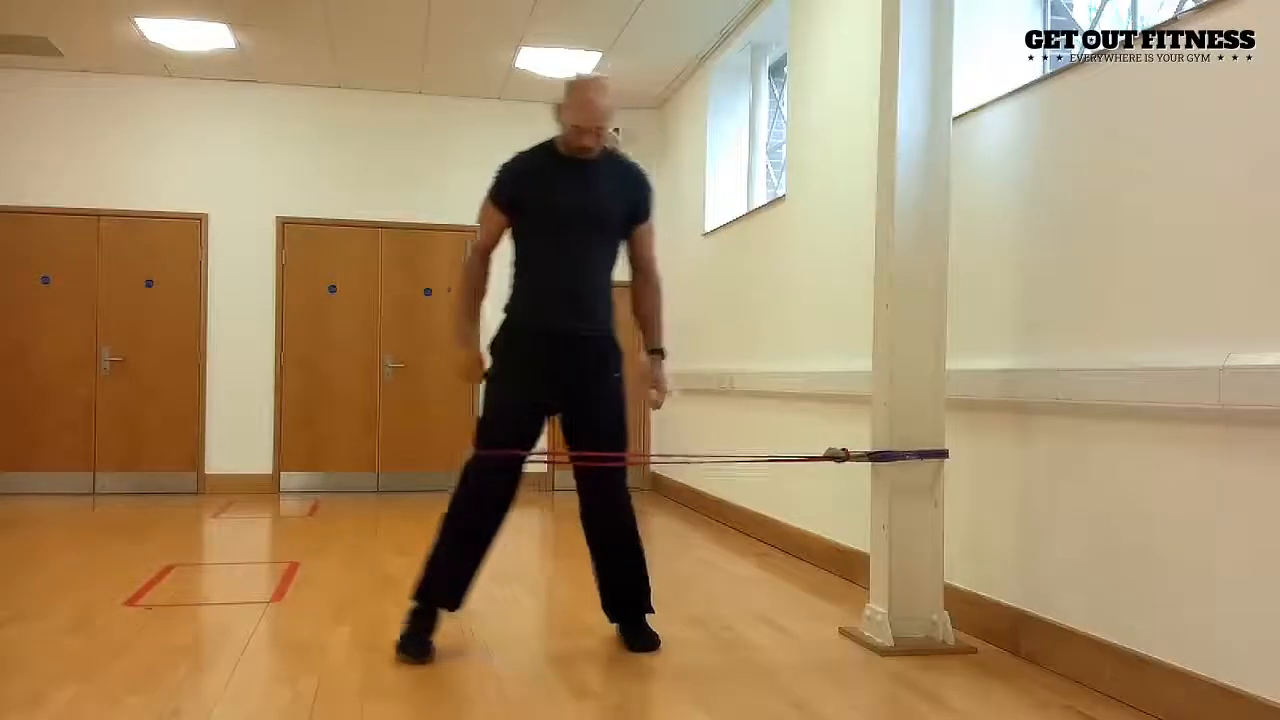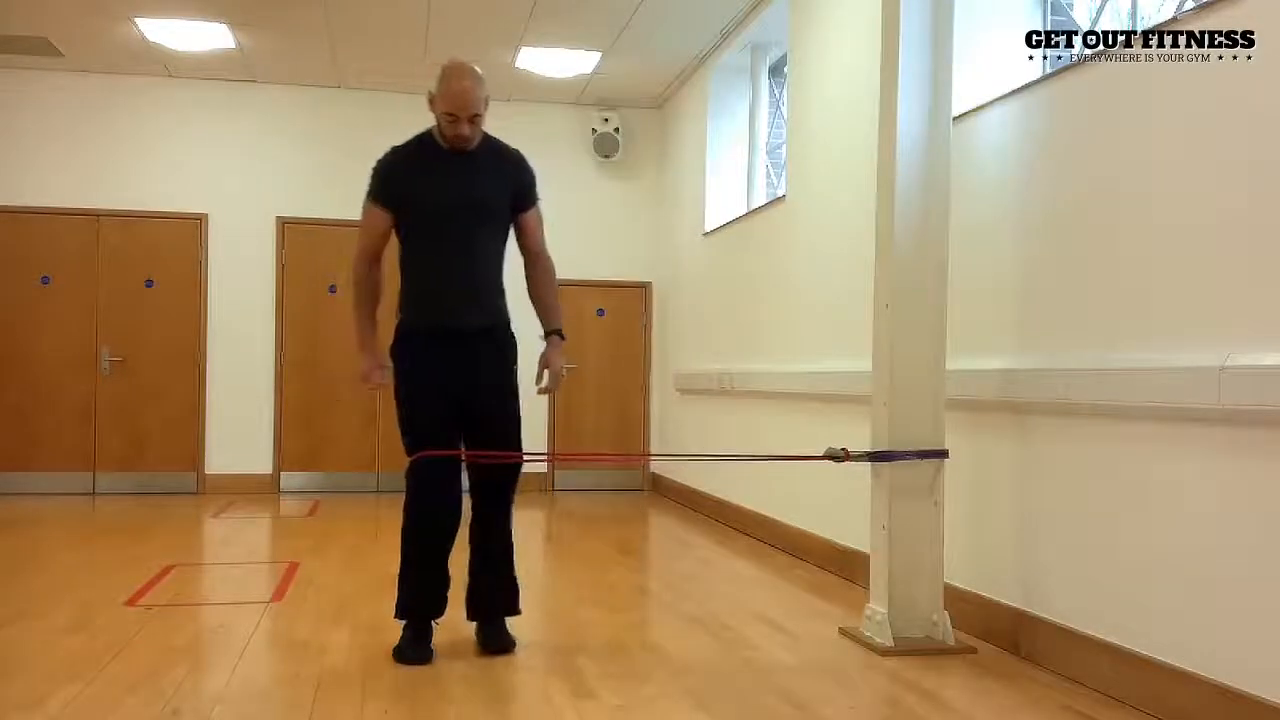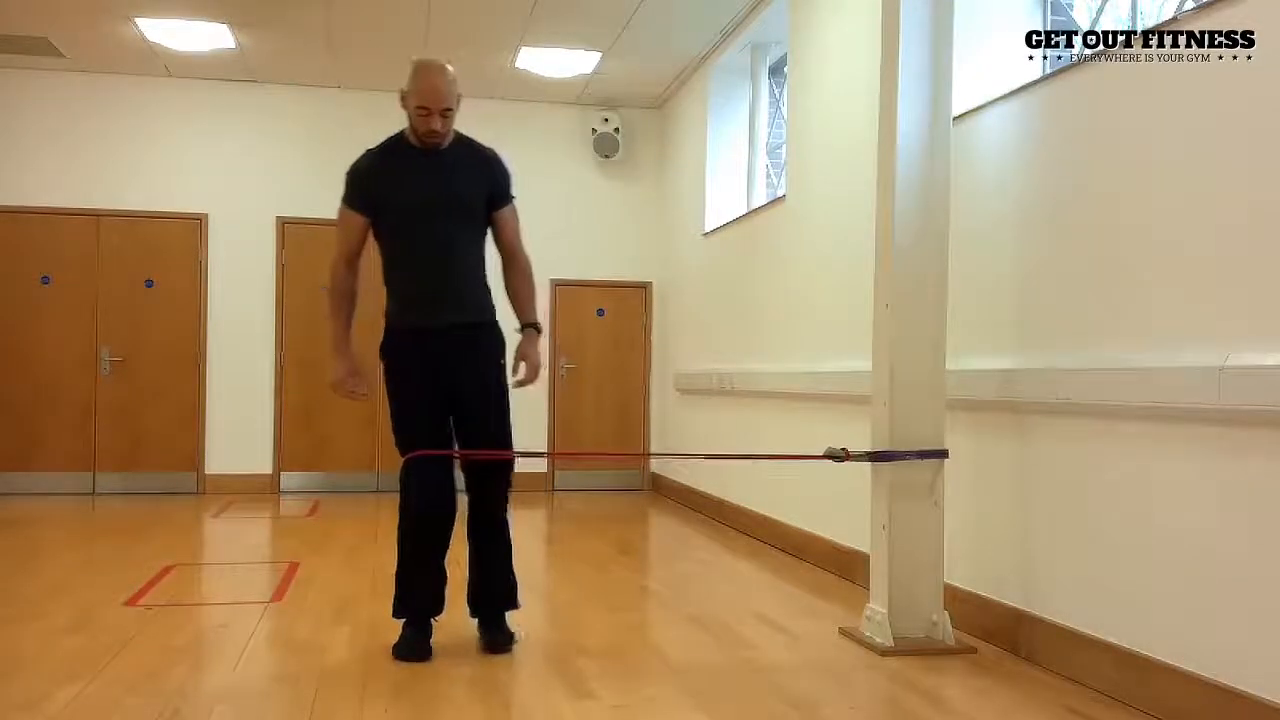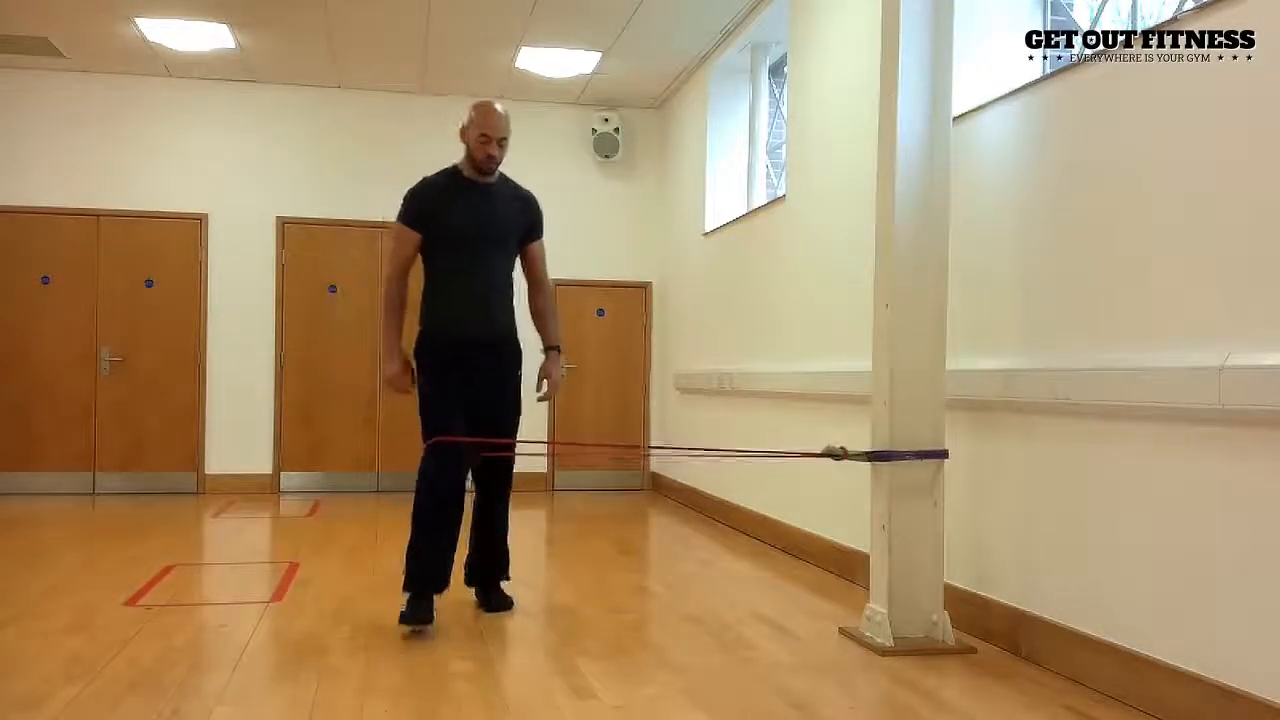
dt=1s
person 1, frame 1
left shoulder: (629, 182)
right shoulder: (521, 173)
left elbow: (644, 272)
right elbow: (481, 255)
left wrist: (654, 352)
right wrist: (467, 337)
left hip: (595, 350)
right hip: (523, 345)
left knee: (606, 486)
right knee: (489, 476)
left ankle: (629, 613)
right ankle: (427, 610)
person 1, frame 2
left shoulder: (512, 167)
right shoulder: (398, 167)
left elbow: (536, 257)
right elbow: (368, 260)
left wrist: (554, 335)
right wrist: (368, 344)
left hip: (491, 343)
right hip: (421, 345)
left knee: (497, 477)
right knee: (431, 482)
left ankle: (491, 611)
right ankle: (418, 618)
person 1, frame 3
left shoulder: (485, 165)
right shoulder: (372, 171)
left elbow: (514, 255)
right elbow: (346, 263)
left wrist: (530, 331)
right wrist: (342, 350)
left hip: (477, 339)
right hip: (409, 345)
left knee: (491, 475)
right knee: (426, 483)
left ankle: (493, 611)
right ankle: (417, 617)
person 1, frame 4
left shoulder: (522, 203)
right shoulder: (428, 196)
left elbow: (538, 284)
right elbow: (396, 275)
left wrist: (553, 351)
right wrist: (392, 350)
left hip: (500, 353)
right hip: (441, 352)
left knee: (496, 469)
right knee: (444, 464)
left ankle: (486, 578)
right ankle: (422, 591)
